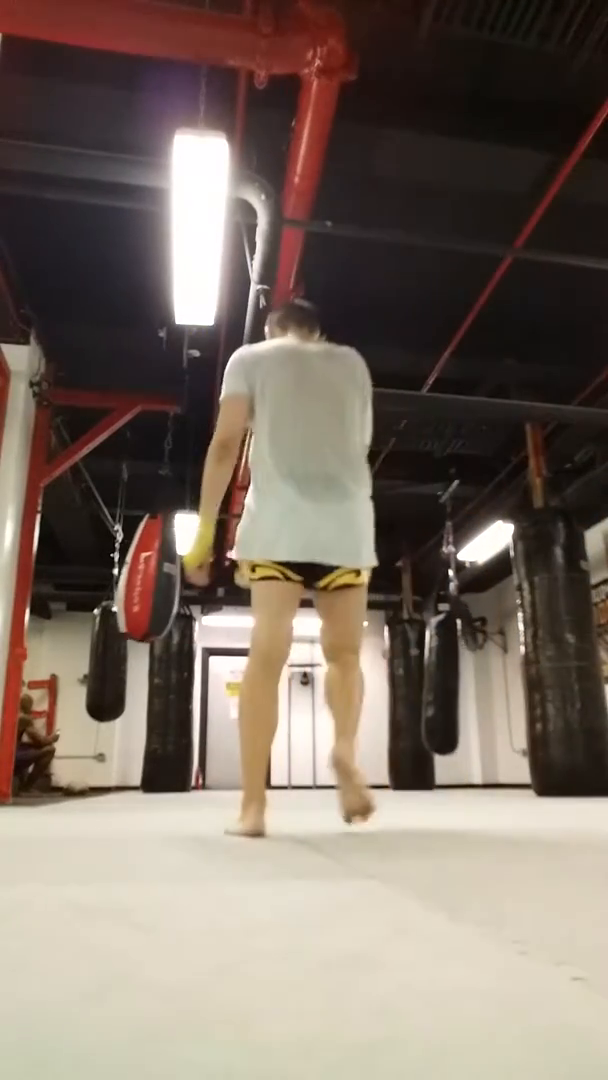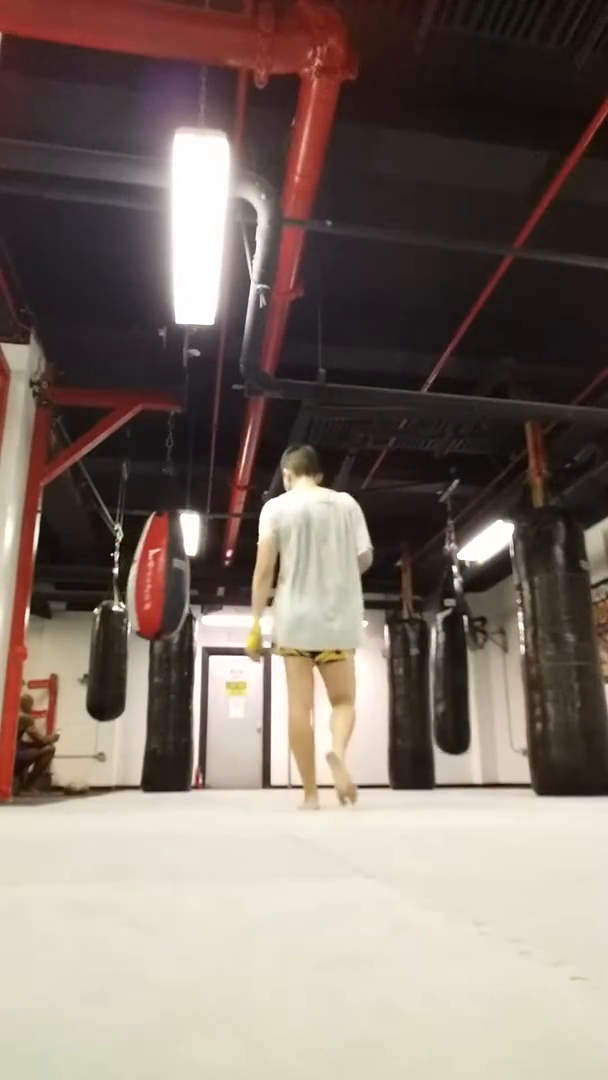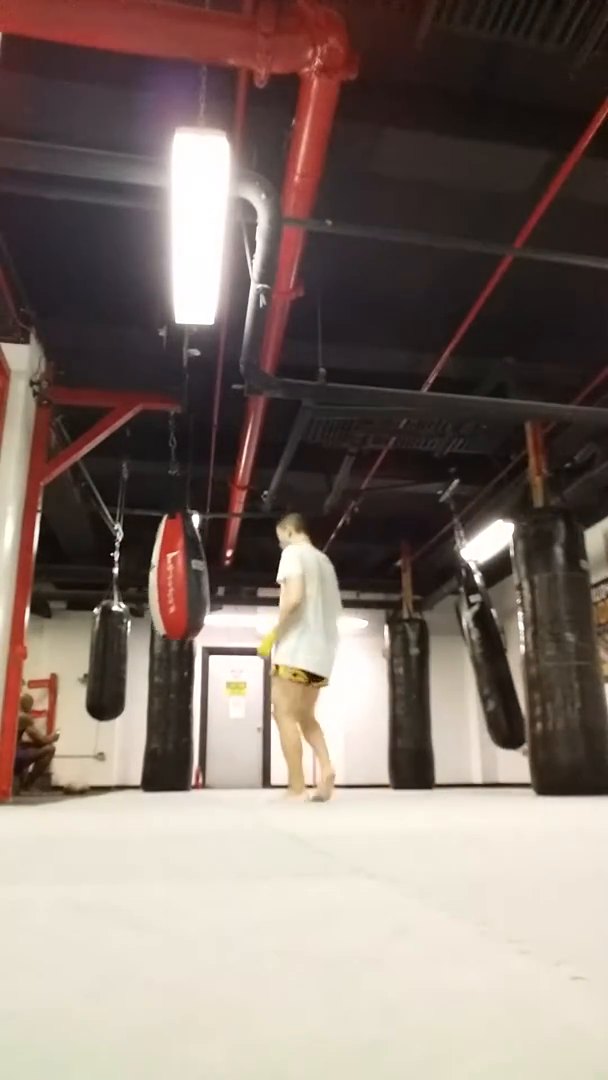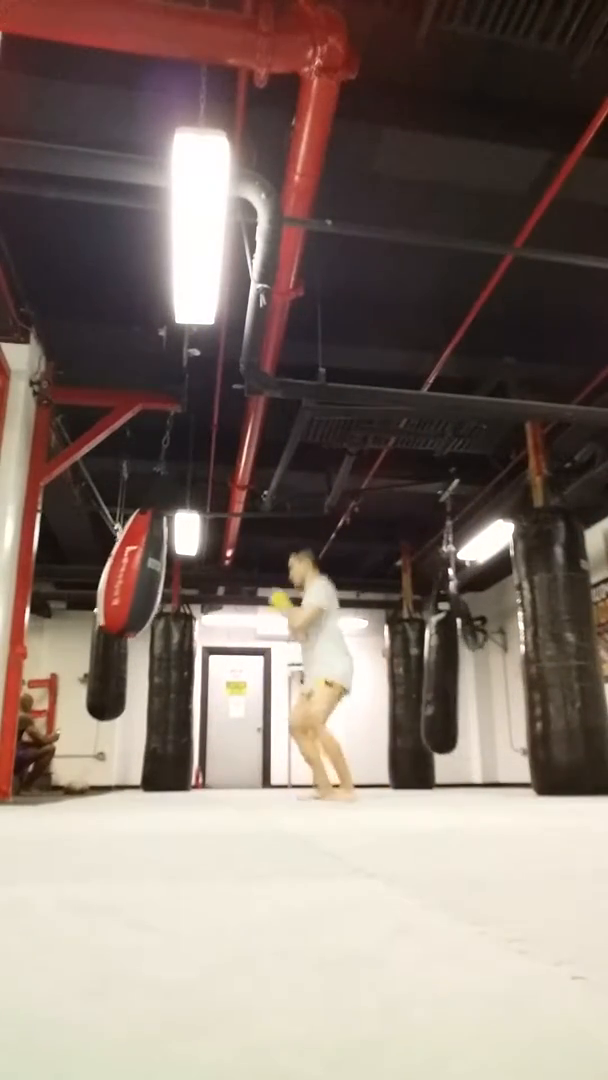
dt=1s
person 1, frame 1
left shoulder: (250, 357)
right shoulder: (351, 362)
left elbow: (226, 441)
left wrist: (205, 528)
left hip: (275, 524)
right hip: (345, 521)
left knee: (266, 658)
right knee: (343, 652)
left ankle: (253, 804)
right ankle: (346, 746)
person 1, frame 2
left shoulder: (277, 507)
right shoulder: (346, 503)
left elbow: (264, 570)
right elbow: (365, 558)
left wrist: (254, 623)
left hip: (295, 618)
right hip: (338, 618)
left knee: (300, 703)
right knee: (343, 700)
left ankle: (310, 793)
right ankle: (338, 755)
person 1, frame 3
left shoulder: (293, 553)
right shoulder: (324, 561)
left elbow: (294, 599)
right elbow: (335, 609)
left wrist: (272, 636)
left hip: (298, 647)
right hip: (323, 648)
left knee: (284, 714)
right knee: (304, 714)
left ankle: (297, 789)
right ankle: (326, 768)
person 1, frame 4
left shoulder: (321, 587)
right shoulder: (312, 592)
left elbow: (300, 622)
right elbow: (300, 632)
left wrist: (284, 607)
right wrist: (285, 607)
left hip: (332, 671)
right hip: (315, 672)
left knee: (313, 722)
right knee: (297, 726)
left ankle: (347, 786)
right ankle: (324, 785)
